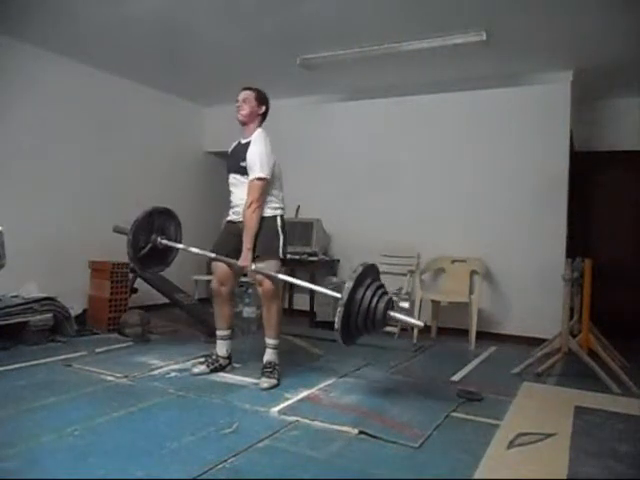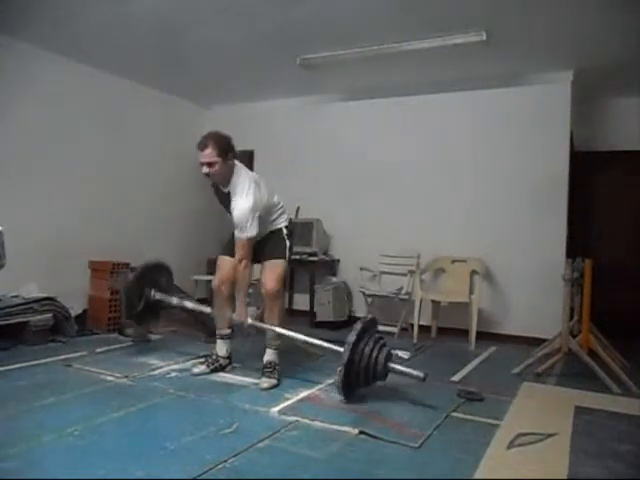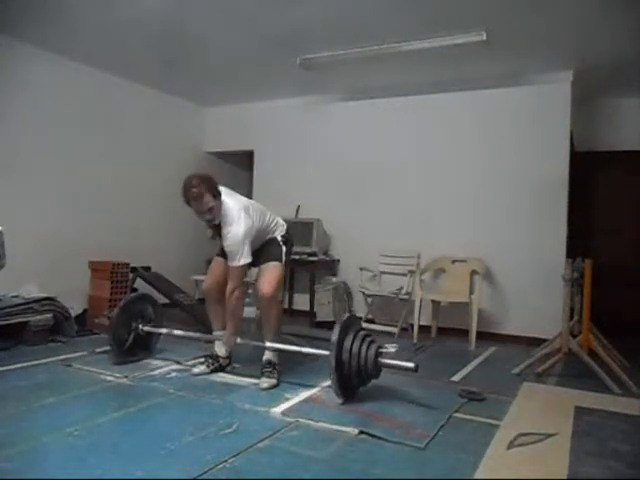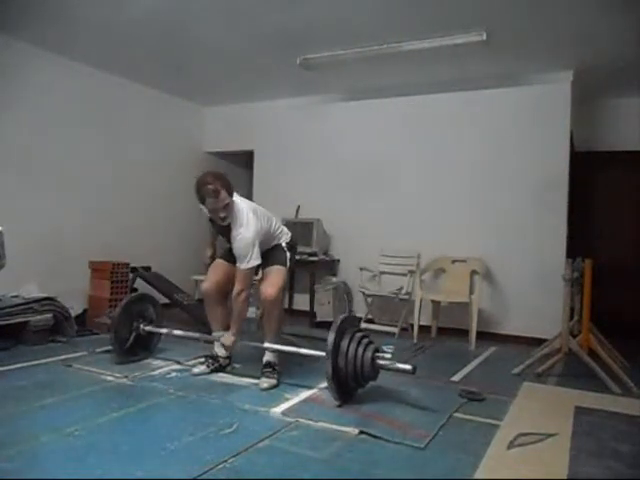
dt=0.5s
person 1, frame 1
left shoulder: (260, 146)
right shoulder: (238, 144)
left elbow: (254, 204)
left wrist: (246, 253)
right wrist: (237, 241)
left hip: (267, 220)
right hip: (236, 220)
left knee: (267, 288)
right knee: (220, 285)
left ankle: (270, 361)
right ankle: (222, 355)
person 1, frame 2
left shoulder: (244, 199)
right shoulder: (219, 172)
left elbow: (243, 260)
left wrist: (241, 307)
left hip: (274, 230)
right hip: (245, 232)
left knee: (270, 288)
right knee: (220, 284)
left ankle: (271, 361)
right ankle: (222, 355)
person 1, frame 3
left shoulder: (236, 227)
right shoulder: (206, 201)
left elbow: (235, 288)
left wrist: (231, 333)
right wrist: (214, 229)
left hip: (272, 238)
right hip: (242, 241)
left knee: (267, 292)
right knee: (210, 288)
left ankle: (270, 359)
right ankle: (221, 354)
person 1, frame 4
left shoulder: (246, 229)
right shoulder: (211, 206)
left elbow: (241, 290)
left wrist: (233, 333)
left hip: (275, 245)
right hip: (238, 247)
left knee: (269, 294)
right knee: (209, 289)
left ankle: (270, 361)
right ankle: (220, 354)
